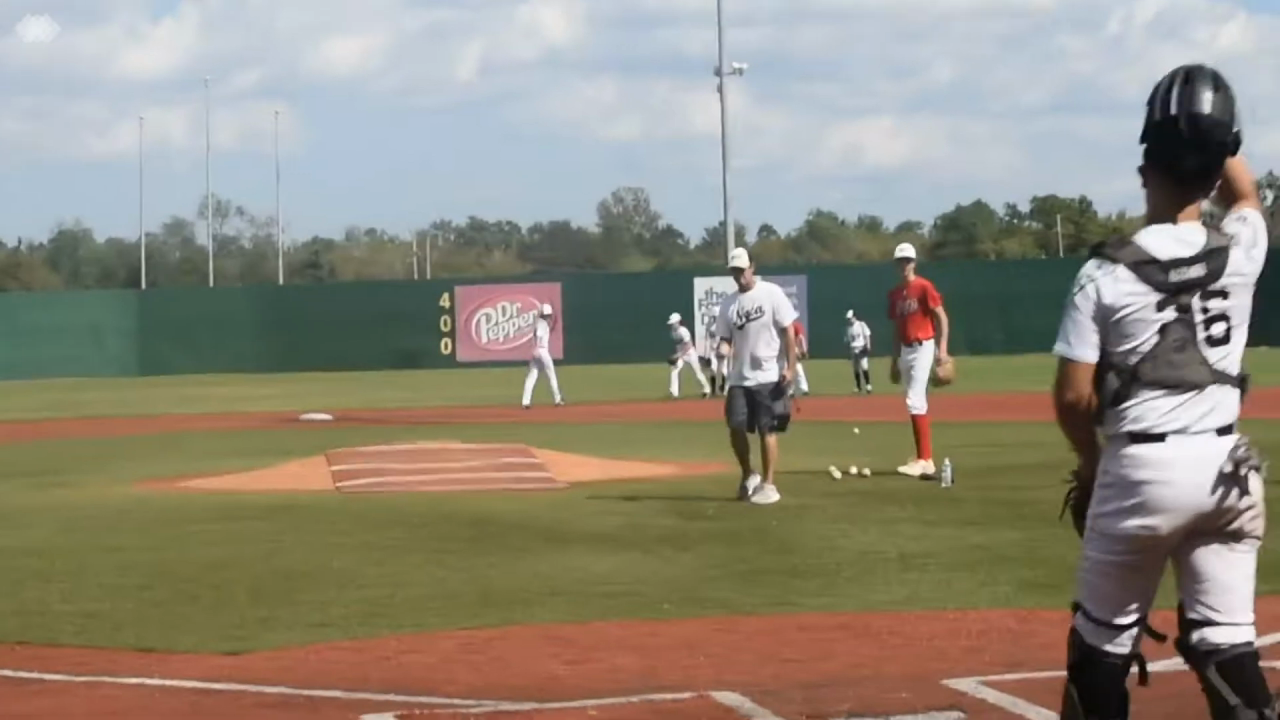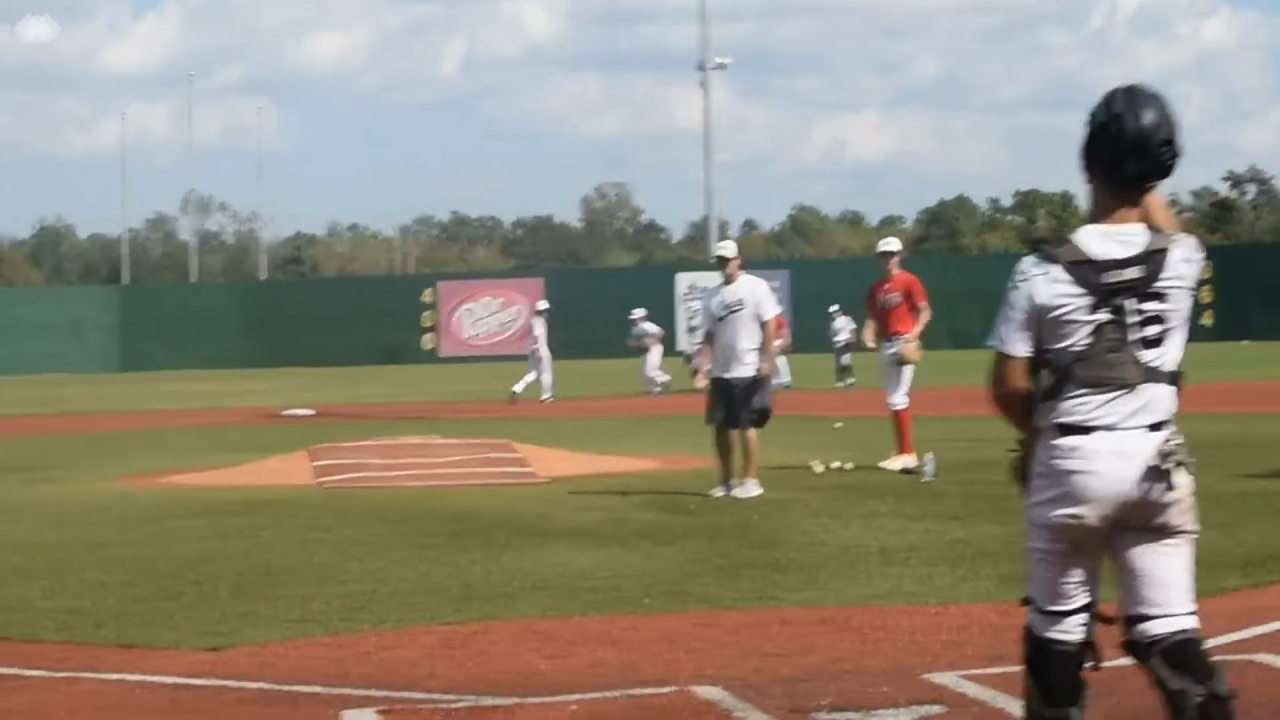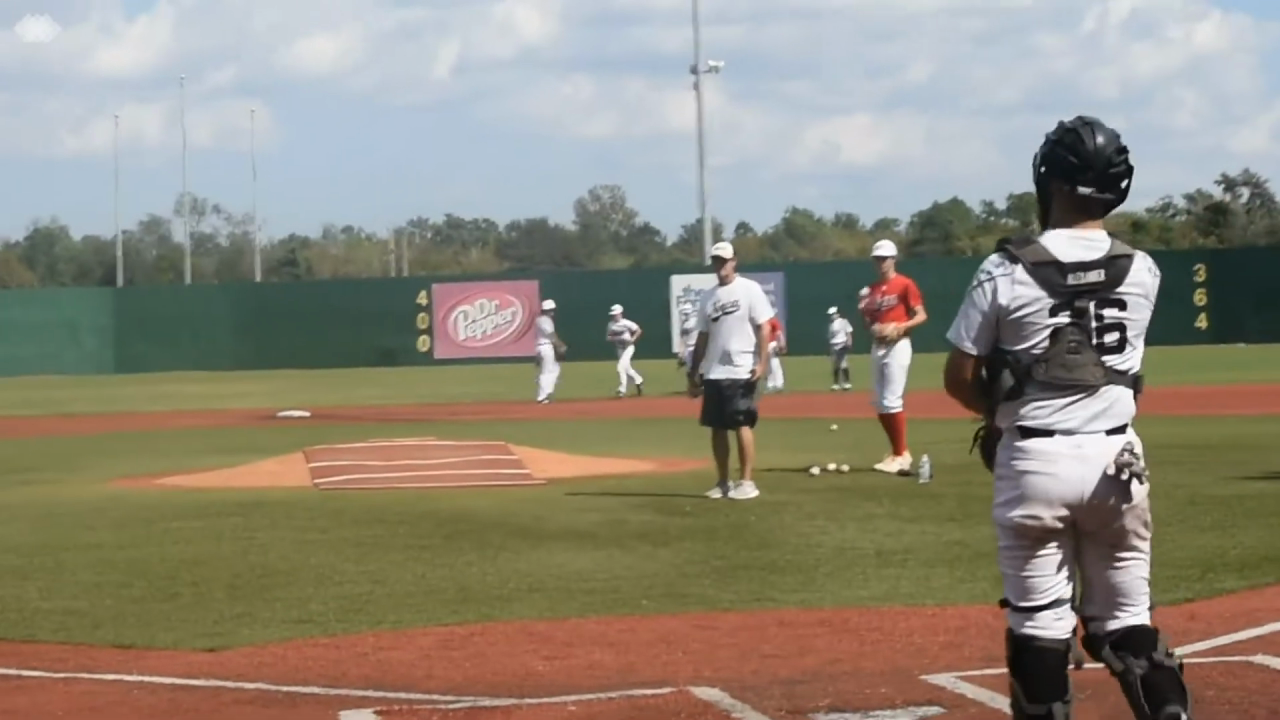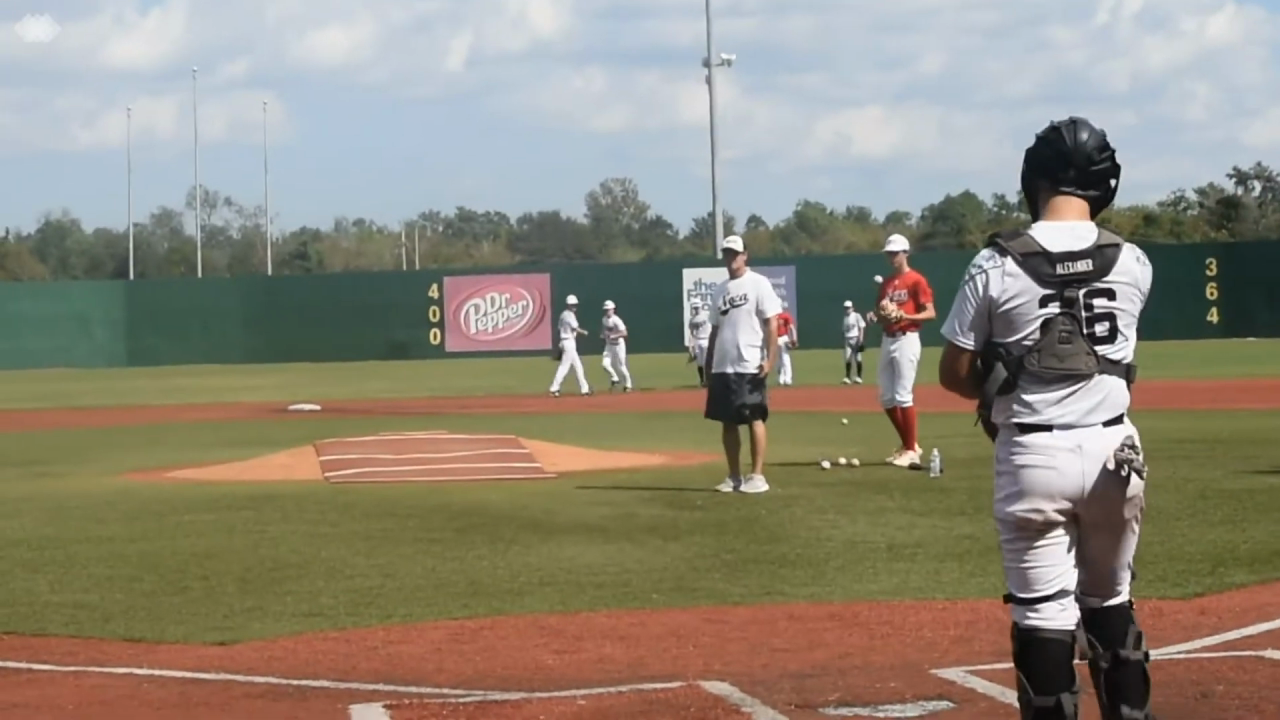
dt=0.2s
person 1, frame 1
left shoulder: (1104, 272)
right shoulder: (1240, 253)
left elbow: (1071, 396)
right elbow: (1247, 193)
left wrist: (1091, 461)
right wrist: (1213, 139)
left hip: (1140, 469)
right hip: (1223, 466)
left knee: (1104, 637)
right knee: (1225, 638)
person 1, frame 2
left shoulder: (1041, 268)
right shoulder: (1183, 259)
left elbow: (1005, 384)
left wrist: (1036, 434)
right wrist: (1144, 183)
left hip: (1073, 462)
right hip: (1156, 459)
left knee: (1057, 627)
right knee: (1168, 626)
person 1, frame 3
left shoulder: (1004, 269)
right shoulder: (1143, 270)
left elbow: (960, 379)
left hip: (1034, 463)
right hip: (1115, 459)
left knee: (1039, 625)
right knee: (1126, 620)
person 1, frame 4
left shoulder: (996, 264)
right shoulder: (1133, 262)
left elbow: (955, 372)
left hip: (1033, 456)
right hip: (1112, 452)
left knee: (1045, 615)
right knee: (1109, 603)
person 2, frame 1
left shoulder: (772, 293)
right shoulder: (728, 303)
left elbow: (789, 332)
right elbow: (725, 339)
left wrist: (790, 366)
right wrist: (724, 350)
left hip: (769, 377)
right hip: (740, 377)
left knee: (767, 431)
right knee: (736, 428)
left ankle: (768, 485)
right ankle: (748, 475)
person 2, frame 2
left shoulder: (755, 286)
right shoulder: (713, 295)
left elbow: (770, 325)
right elbow: (709, 335)
left wrist: (768, 360)
right wrist: (703, 369)
left hip: (748, 370)
right hip: (721, 372)
left knee: (747, 426)
right knee: (720, 426)
left ankle: (750, 480)
right ankle: (727, 480)
person 2, frame 3
left shoulder: (749, 289)
right shoulder: (708, 297)
left elbow: (764, 329)
left wrist: (762, 363)
right wrist: (693, 372)
left hip: (741, 372)
right hip: (714, 374)
left knee: (742, 425)
right knee: (717, 427)
left ankle: (746, 482)
right ankle: (723, 482)
person 2, frame 4
left shoulder: (759, 283)
right shoulder: (720, 290)
left elbow: (772, 324)
left wrist: (770, 359)
right wrist: (708, 366)
left hip: (749, 367)
right hip: (722, 367)
left knee: (754, 419)
right knee: (727, 422)
left ankle: (757, 476)
right ankle: (734, 476)
person 3, frame 1
left shoulder: (924, 287)
right shoulder: (895, 293)
left elbow: (942, 318)
left wrist: (942, 349)
right wrist: (894, 362)
left hip: (924, 350)
right hip: (905, 351)
left knee: (915, 402)
right knee: (916, 403)
left ankle: (925, 461)
right ankle: (924, 458)
person 3, frame 2
left shoulder: (909, 281)
right shoulder: (877, 287)
left elbow: (925, 312)
right elbow: (873, 317)
left wrist: (914, 333)
right wrist: (868, 332)
left hip: (904, 345)
right hip: (885, 345)
left knee: (897, 398)
right knee: (895, 399)
left ankle: (906, 455)
right ankle: (906, 452)
person 3, frame 3
left shoulder: (905, 284)
right shoulder: (872, 289)
left elbow: (921, 315)
right elbow: (868, 320)
left wrist: (902, 327)
right wrist: (865, 312)
left hip: (897, 346)
right hip: (877, 347)
left knee: (892, 401)
right knee: (879, 403)
left ankle: (901, 457)
right ankle: (899, 452)
person 3, frame 4
left shoulder: (916, 280)
right shoulder: (886, 282)
left elbow: (931, 312)
left wrist: (906, 316)
right wrist: (876, 316)
left hip: (906, 341)
right hip: (887, 341)
left knee: (903, 396)
right knee: (886, 397)
left ankle: (911, 451)
right ankle: (907, 444)
